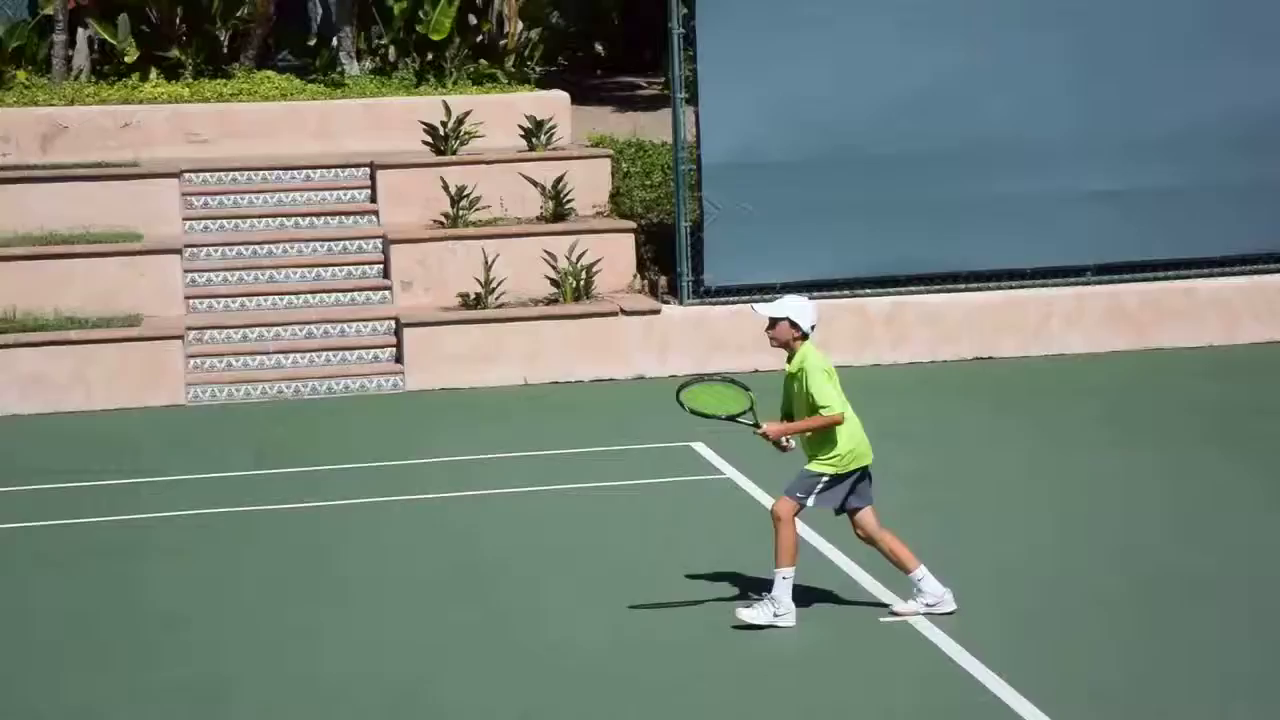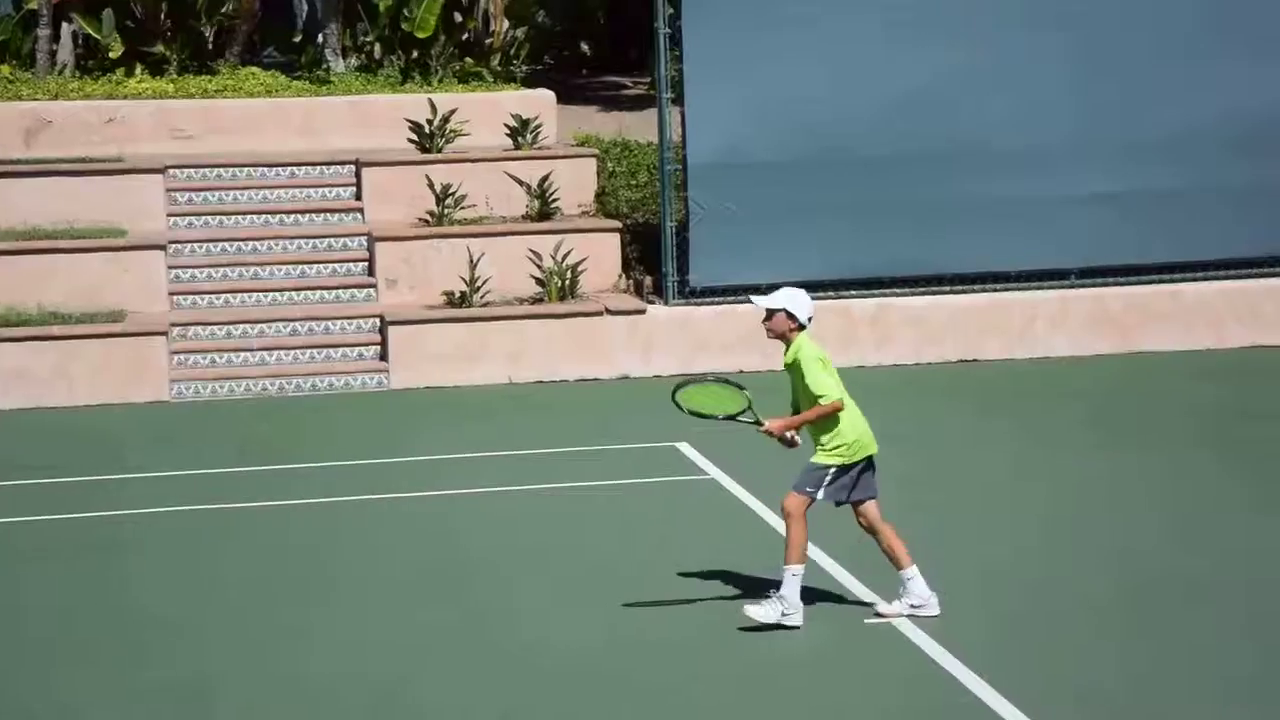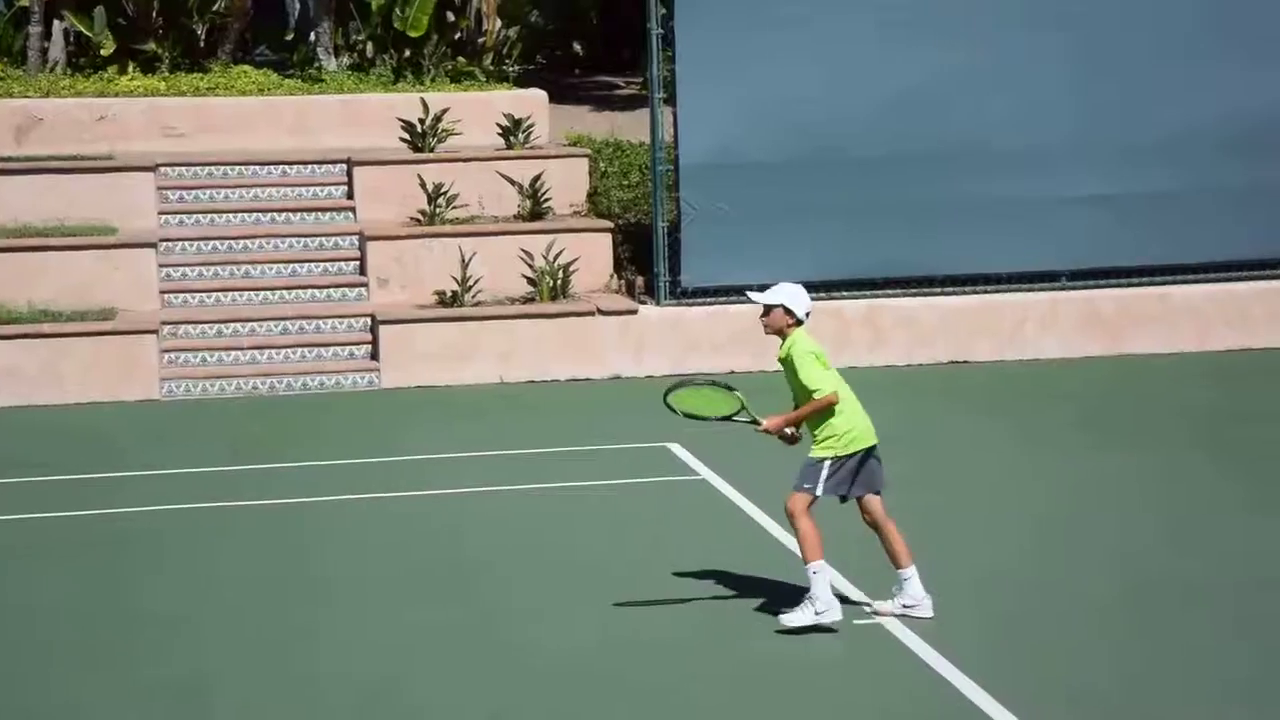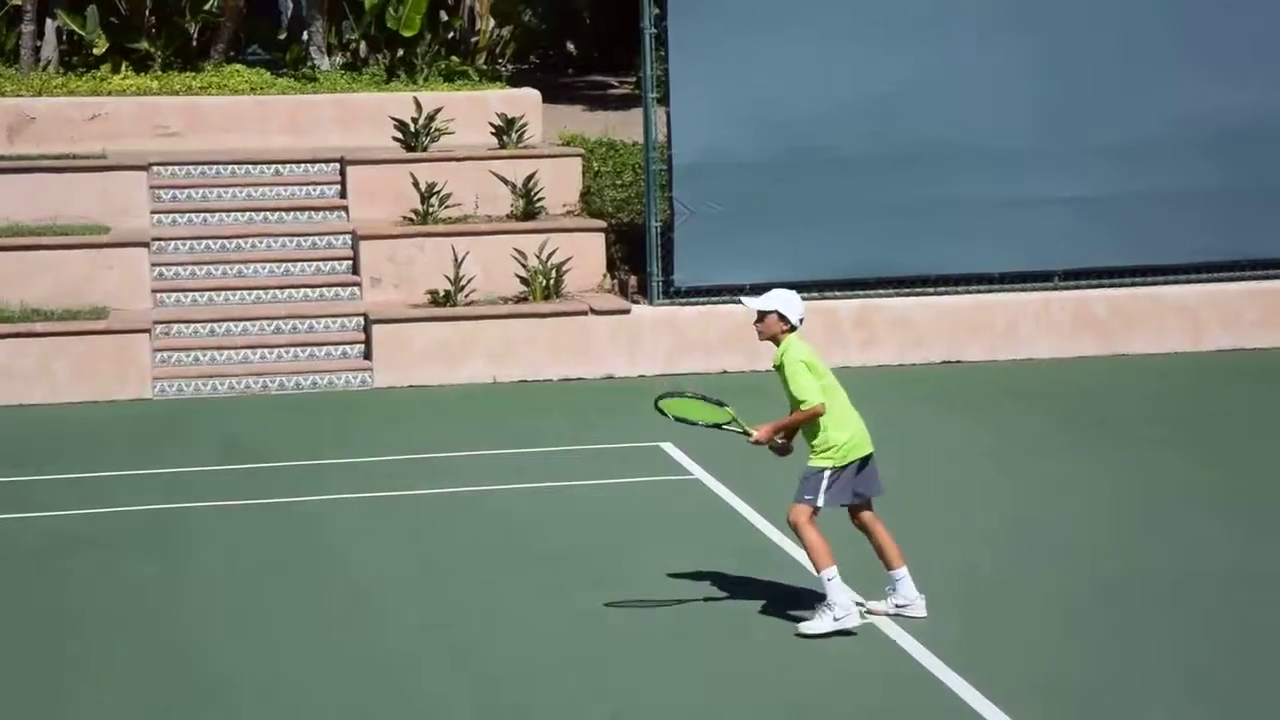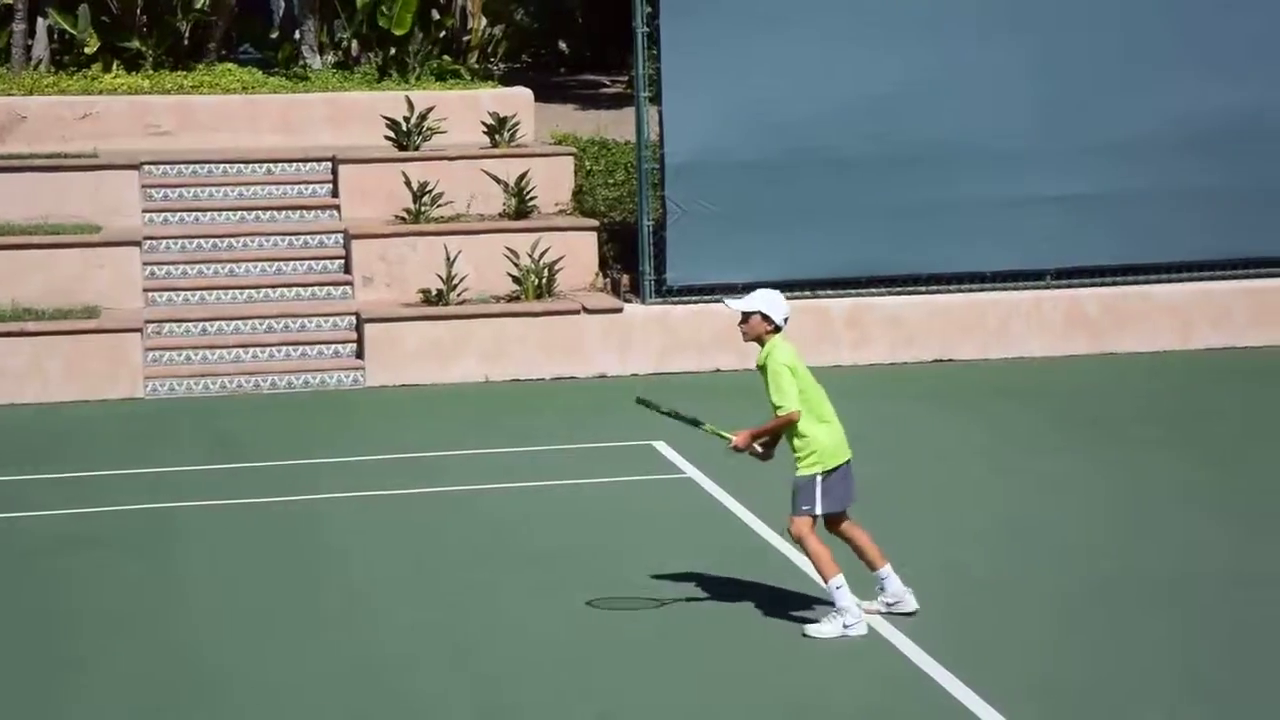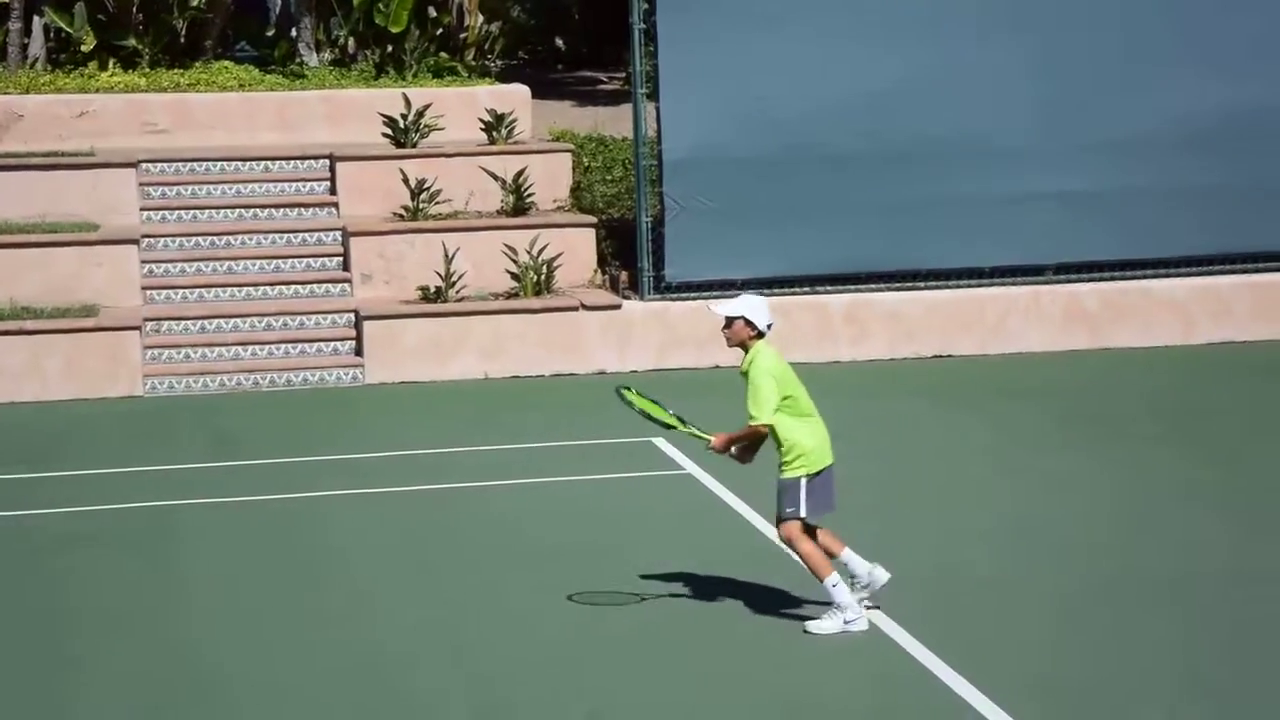
dt=0.1s
person 1, frame 1
left shoulder: (812, 364)
right shoulder: (796, 365)
left elbow: (834, 416)
right elbow: (791, 416)
left wrist: (784, 431)
right wrist: (780, 431)
left hip: (837, 456)
right hip: (851, 454)
left knee: (783, 512)
right knee: (867, 528)
left ankle: (779, 604)
right ankle: (932, 593)
person 1, frame 2
left shoulder: (807, 355)
right shoulder: (794, 355)
left elbow: (835, 402)
right elbow: (803, 407)
left wrist: (788, 424)
right wrist: (786, 428)
left hip: (841, 446)
right hip: (855, 444)
left knee: (793, 507)
right knee: (871, 519)
left ankle: (788, 602)
right ankle: (918, 595)
person 1, frame 3
left shoulder: (800, 349)
right shoulder: (795, 347)
left elbow: (828, 397)
right elbow: (806, 400)
left wrist: (785, 421)
right wrist: (792, 425)
left hip: (838, 441)
right hip: (856, 436)
left knee: (797, 506)
right knee: (874, 513)
left ankle: (821, 600)
right ankle: (914, 595)
person 1, frame 4
left shoulder: (793, 356)
right shoulder: (792, 353)
left elbow: (816, 407)
right elbow: (803, 408)
left wrist: (773, 430)
right wrist: (785, 436)
left hip: (835, 449)
right hip: (852, 444)
left knee: (800, 518)
right knee: (864, 518)
left ankle: (840, 606)
right ankle: (907, 595)
person 1, frame 5
left shoulder: (777, 360)
right shoulder: (777, 354)
left elbow: (790, 414)
left wrist: (751, 436)
right wrist: (768, 443)
left hip: (818, 454)
right hip: (828, 448)
left knee: (801, 529)
right knee: (837, 524)
left ankle: (850, 613)
right ankle: (897, 593)
person 1, frame 6
left shoulder: (760, 366)
right shoulder: (762, 359)
left elbow: (762, 425)
left wrist: (727, 439)
right wrist: (748, 448)
left hip: (802, 456)
right hip: (808, 449)
left knee: (791, 533)
right knee: (804, 525)
left ankle: (848, 610)
right ankle: (865, 573)
